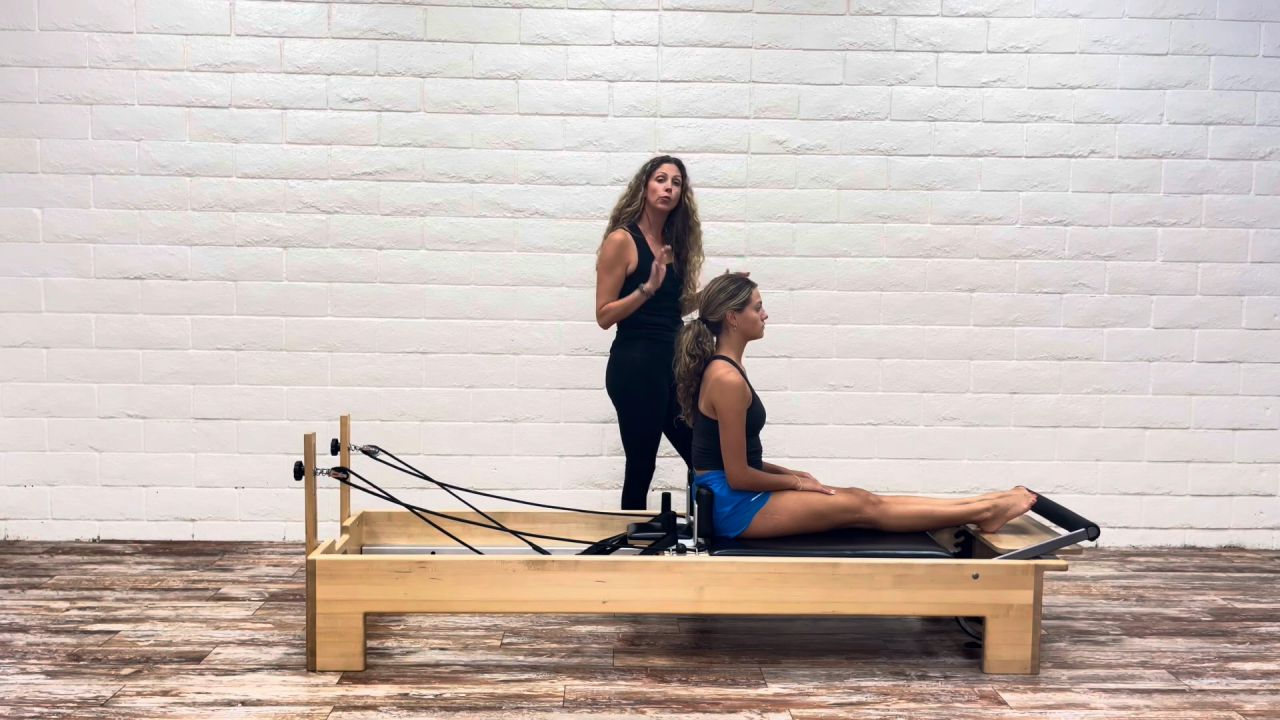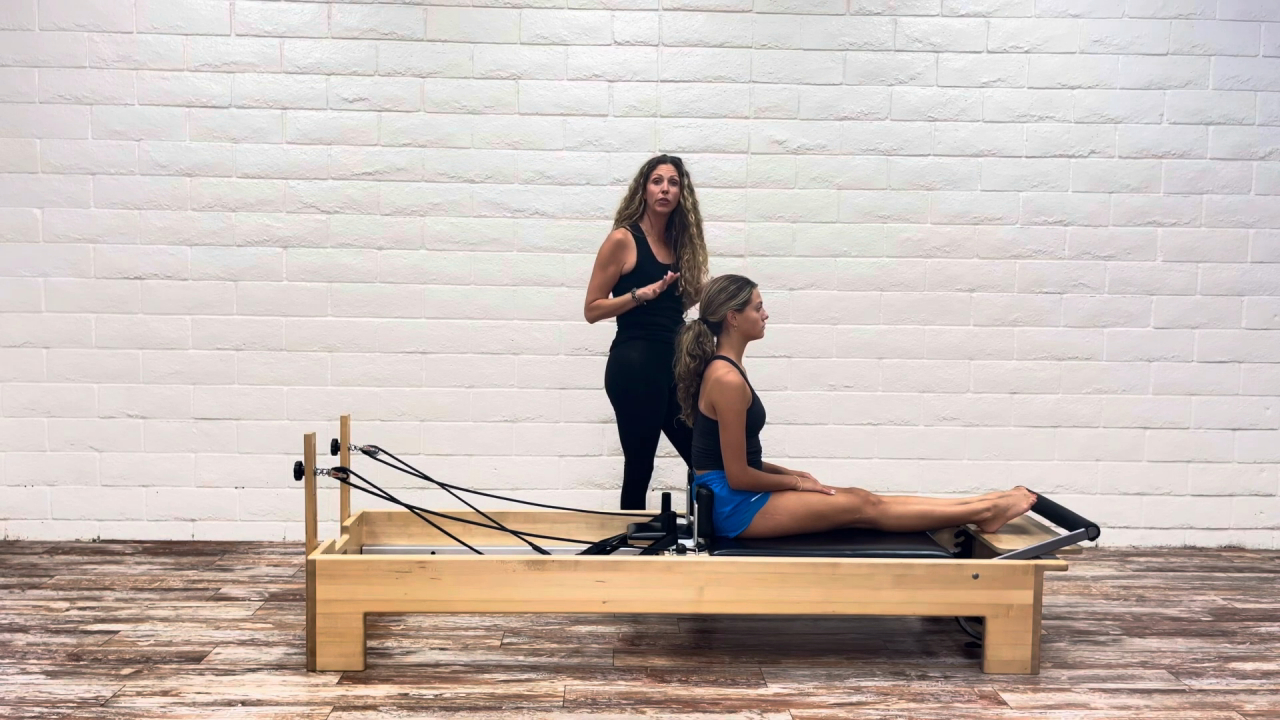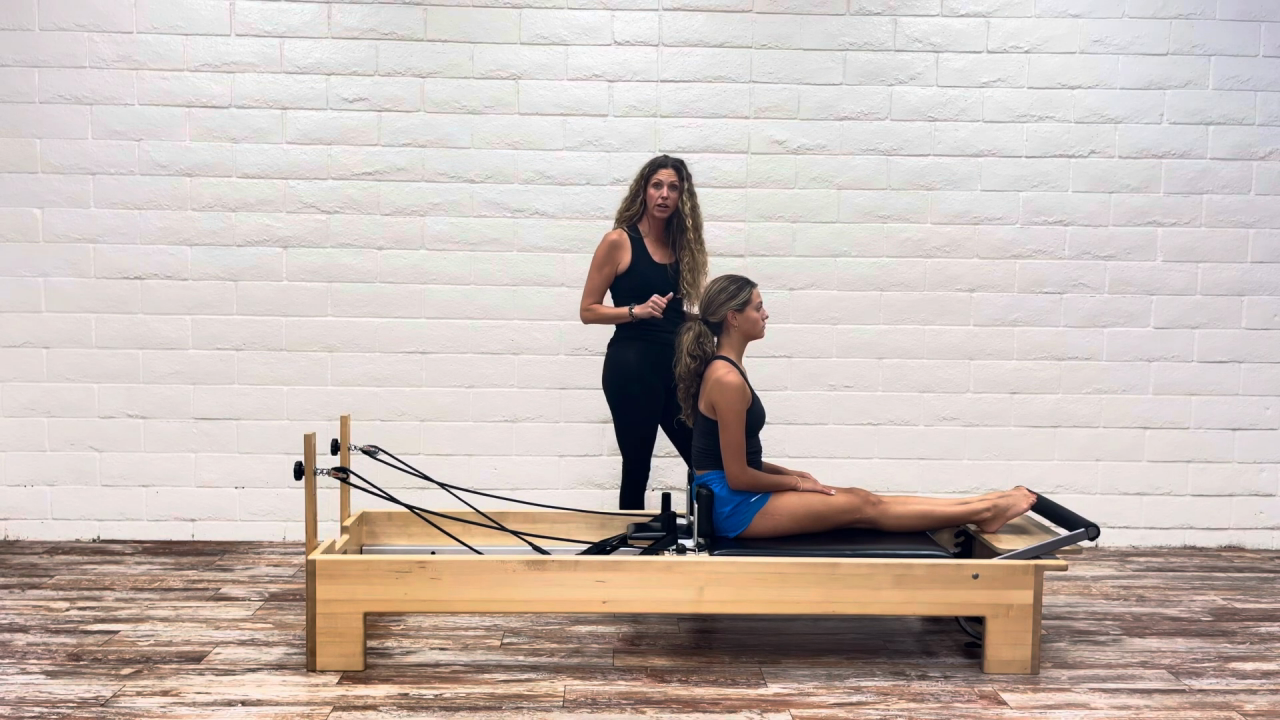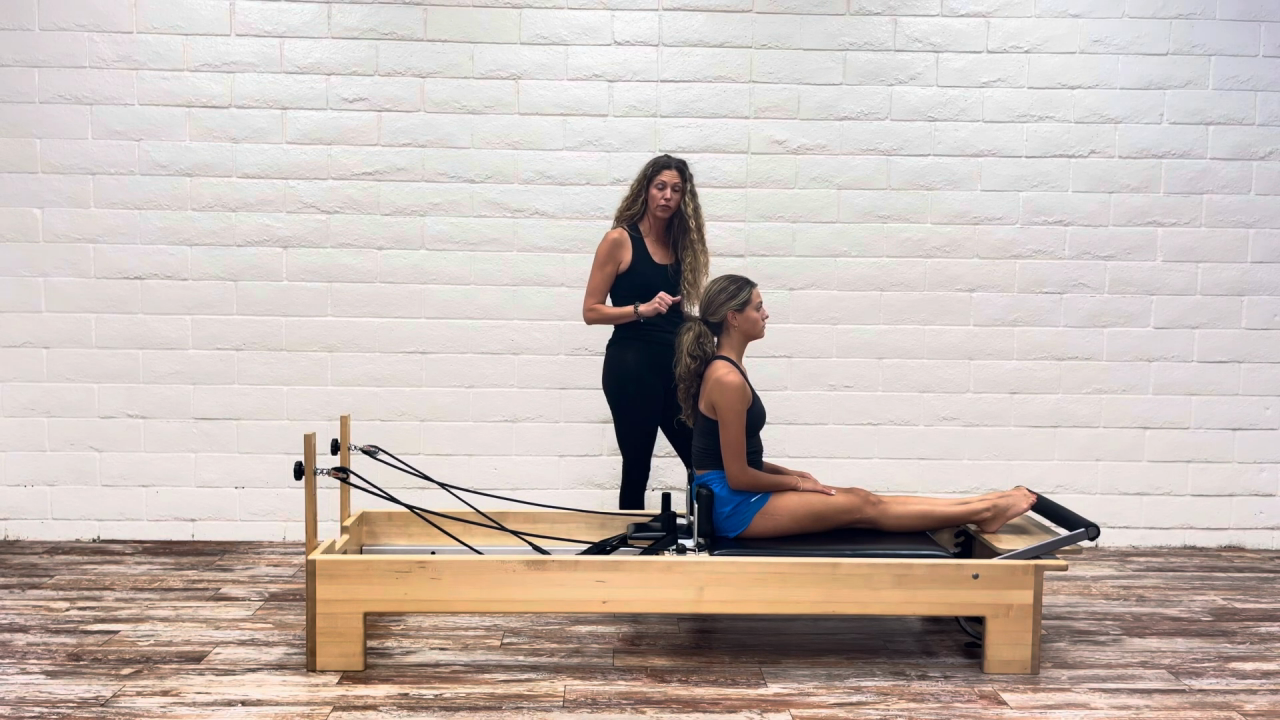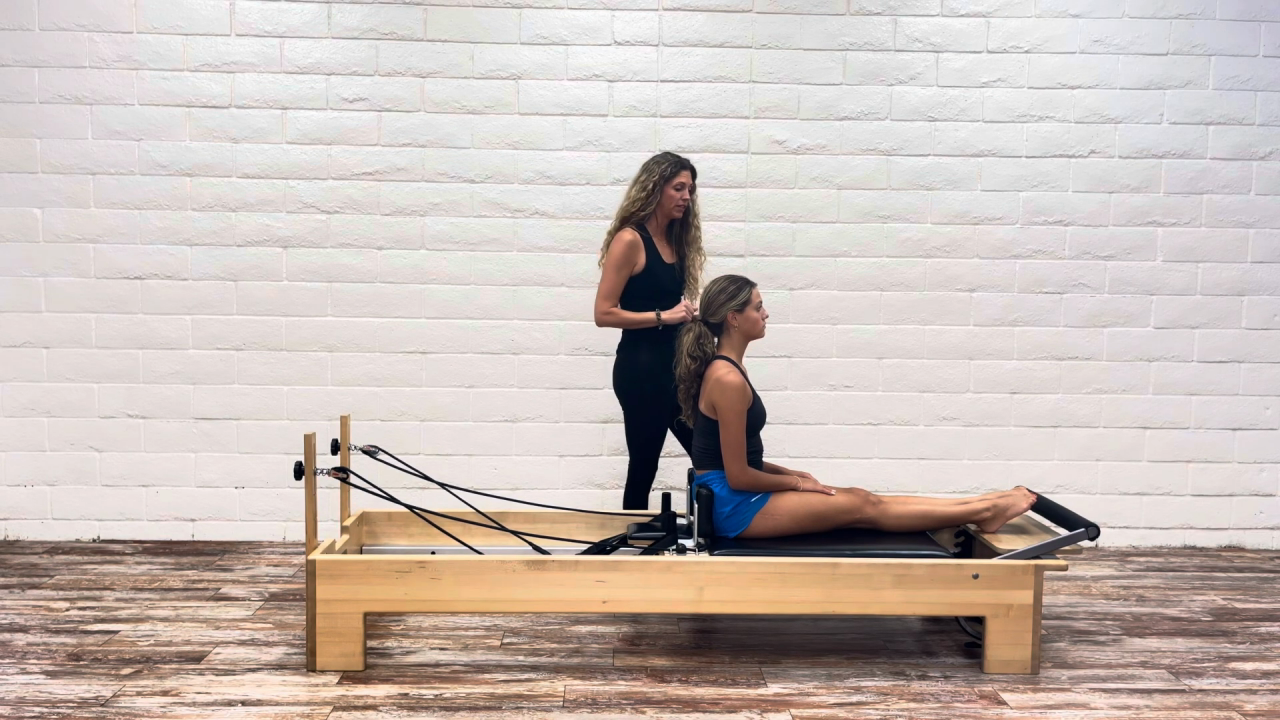
dt=0.4s
person 1, frame 1
left shoulder: (723, 369)
right shoulder: (728, 380)
right elbow: (739, 476)
left wrist: (788, 474)
right wrist: (795, 482)
left hip: (730, 494)
right hip: (733, 504)
left knee: (858, 498)
right knee: (862, 507)
left ankle: (980, 506)
right ankle: (982, 513)
person 1, frame 2
left shoulder: (723, 368)
right shoulder: (728, 380)
right elbow: (738, 476)
left wrist: (788, 474)
right wrist: (796, 483)
left hip: (731, 494)
right hip: (733, 504)
left knee: (858, 497)
right knee: (861, 507)
left ankle: (979, 505)
right ankle: (982, 512)
person 1, frame 3
left shoulder: (724, 369)
right shoulder: (728, 380)
right elbow: (738, 476)
left wrist: (788, 474)
right wrist: (795, 483)
left hip: (731, 494)
right hip: (732, 504)
left knee: (857, 497)
right knee: (861, 507)
left ankle: (980, 506)
right ankle: (982, 513)
person 1, frame 4
left shoulder: (724, 368)
right shoulder: (728, 380)
right elbow: (738, 476)
left wrist: (788, 474)
right wrist: (796, 483)
left hip: (732, 494)
right hip: (733, 504)
left knee: (858, 497)
right knee: (861, 507)
left ankle: (978, 505)
right ankle: (981, 513)
person 1, frame 5
left shoulder: (724, 368)
right shoulder: (728, 380)
right elbow: (738, 476)
left wrist: (788, 474)
right wrist: (796, 483)
left hip: (732, 494)
right hip: (733, 504)
left knee: (858, 497)
right knee: (861, 507)
left ankle: (979, 505)
right ankle: (981, 513)
person 2, frame 1
left shoulder: (672, 241)
right shoulder: (621, 240)
right elbow: (604, 316)
right wrist: (648, 287)
left hip: (671, 361)
right hip: (633, 363)
right knee: (641, 466)
person 2, frame 2
left shoulder: (676, 241)
right shoulder: (623, 239)
right elbow: (592, 309)
left wrist: (698, 296)
right wrist: (643, 293)
left hip: (672, 362)
right hip: (634, 364)
right knee: (639, 467)
person 2, frame 3
left shoulder: (680, 243)
right shoulder: (618, 241)
right elbow: (588, 310)
right wrist: (638, 310)
left hip: (674, 363)
right hip: (632, 365)
right knee: (637, 467)
person 2, frame 4
left shoulder: (680, 243)
right shoulder: (619, 240)
right elbow: (591, 311)
right wrist: (643, 309)
left hip: (674, 364)
right hip: (631, 365)
right knee: (637, 467)
person 2, frame 5
left shoulder: (675, 239)
right shoulder: (629, 240)
right elbow: (604, 313)
right wrist: (664, 316)
left hip: (676, 363)
right hip: (642, 366)
right knee: (644, 465)
